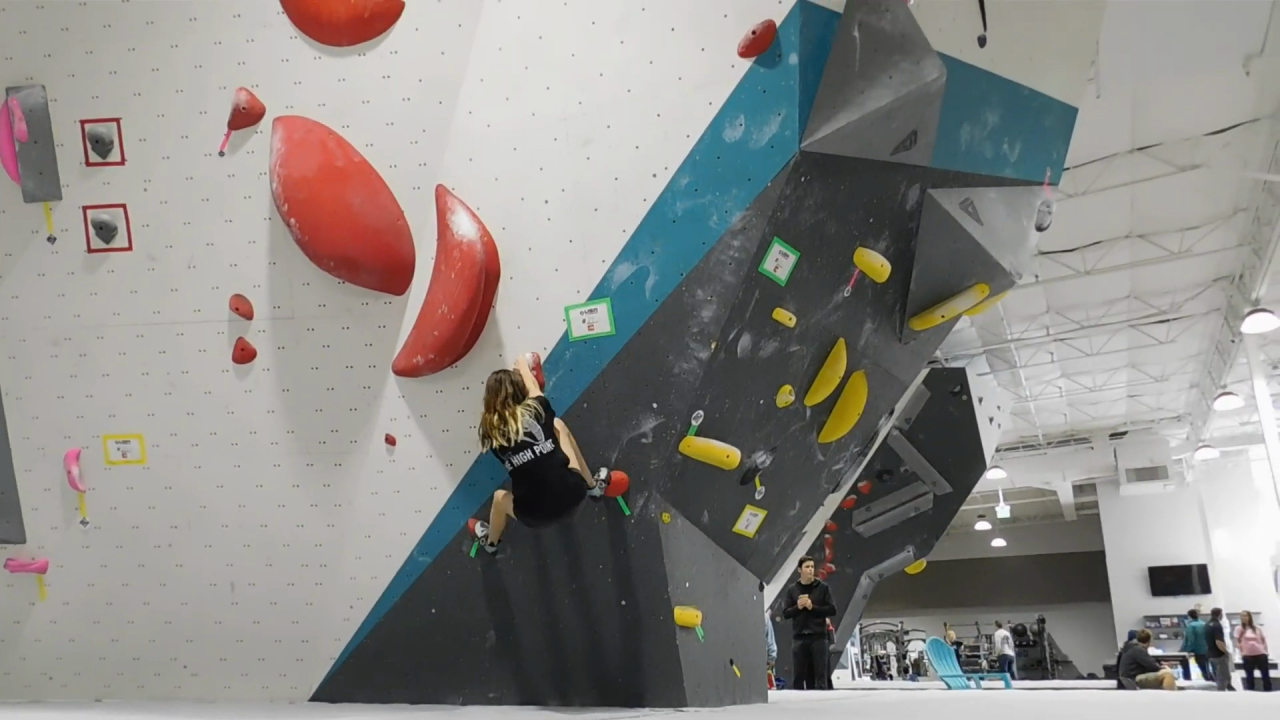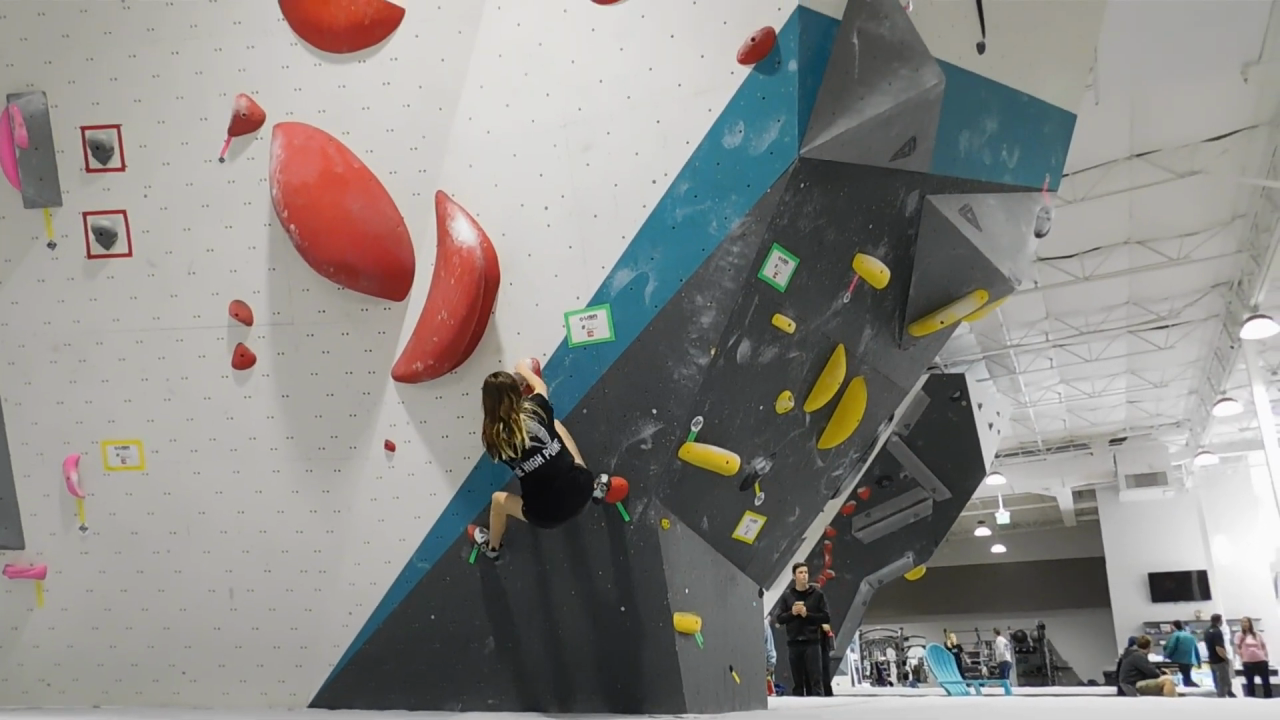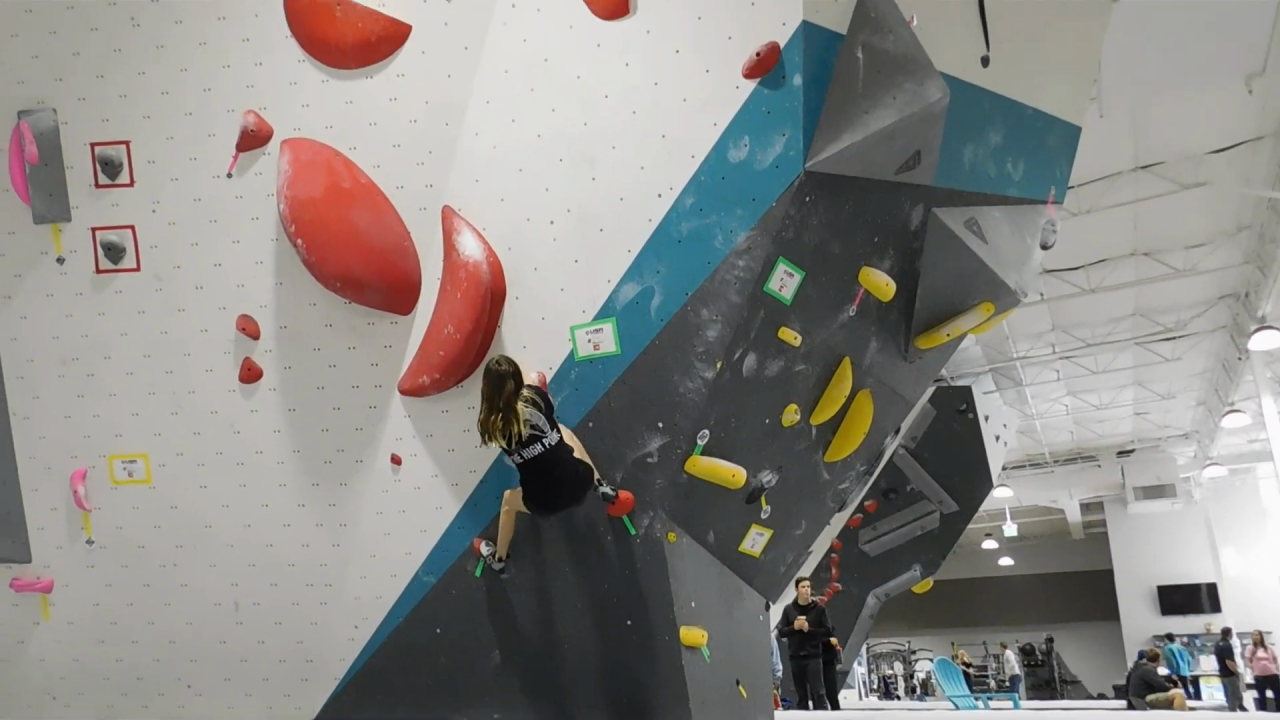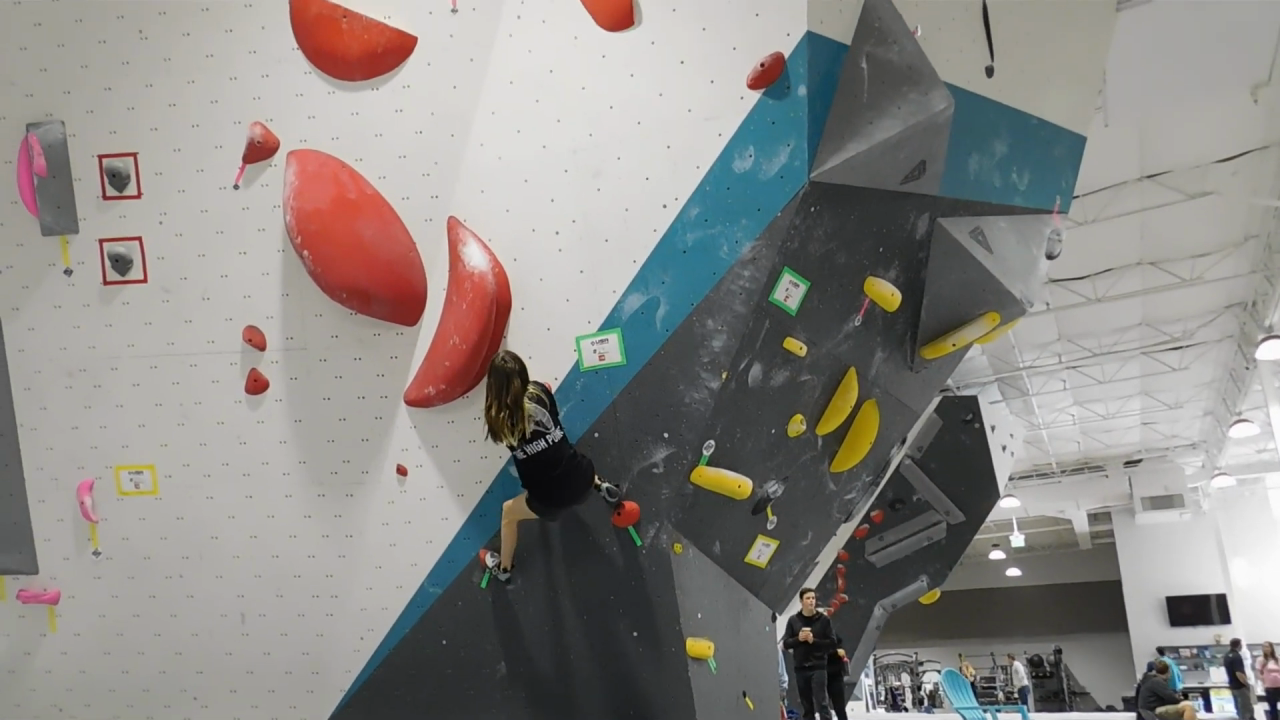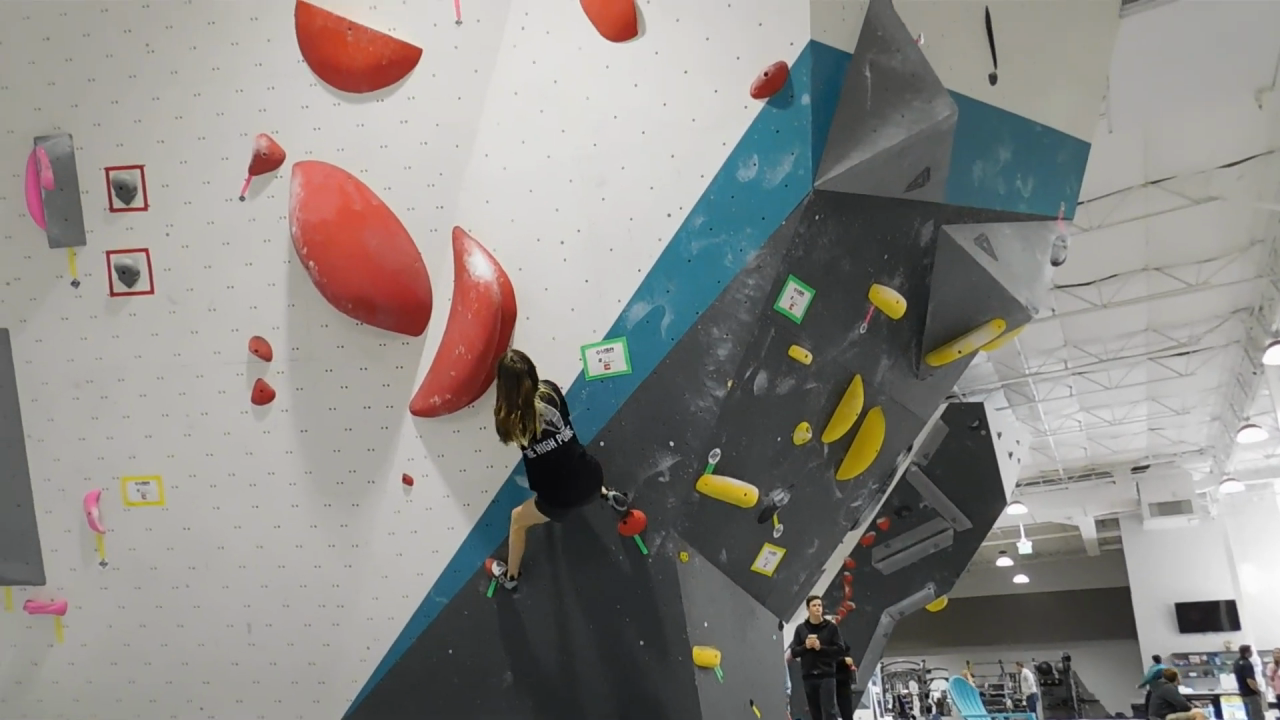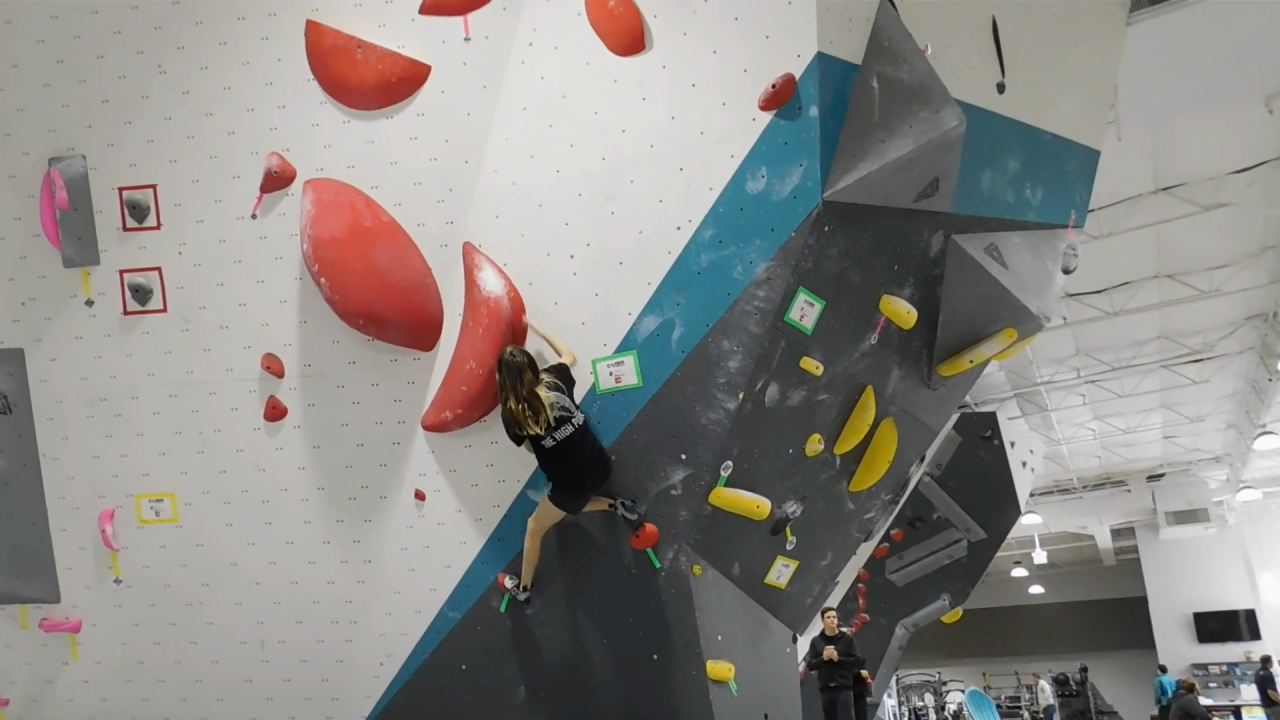
dt=0.3s
person 1, frame 1
left shoulder: (490, 430)
right shoulder: (535, 409)
right elbow: (534, 388)
right wrist: (523, 367)
left hip: (534, 515)
right hip: (572, 495)
left knee: (500, 498)
right knee: (557, 424)
left ankle: (491, 542)
right ankle: (592, 485)
person 1, frame 2
left shoulder: (493, 438)
right shoulder: (535, 410)
right elbow: (541, 386)
right wrist: (524, 370)
left hip: (546, 515)
right hip: (581, 490)
left knee: (499, 500)
left ankle: (492, 547)
right ankle: (595, 487)
person 1, frame 3
left shoulder: (490, 422)
right shoulder: (534, 395)
left hip: (545, 502)
right hip: (580, 481)
left knee: (508, 501)
left ankle: (498, 558)
right ankle: (600, 486)
person 1, frame 4
left shoulder: (496, 418)
right shoulder: (539, 392)
left hip: (550, 499)
right hip: (581, 477)
left knee: (509, 512)
left ankle: (503, 568)
right ankle: (602, 486)
person 1, frame 5
left shoulder: (505, 419)
right shoulder: (549, 391)
left hip: (558, 498)
right hip: (591, 476)
left knee: (518, 520)
left ankle: (509, 576)
right ankle: (608, 495)
person 1, frame 6
left shoulder: (511, 414)
right shoulder: (553, 378)
left elbow: (530, 448)
right elbow: (569, 355)
right wrist: (537, 330)
left hip: (572, 485)
right hip: (601, 468)
left knee: (534, 528)
right knee: (571, 502)
left ankle: (522, 588)
right ankle: (618, 506)
